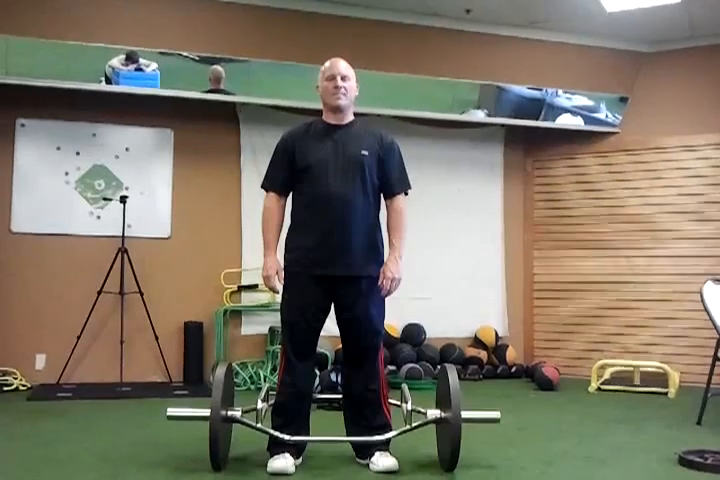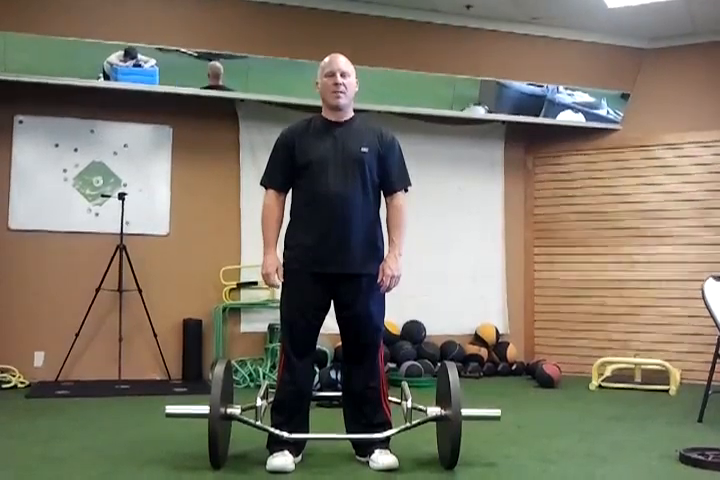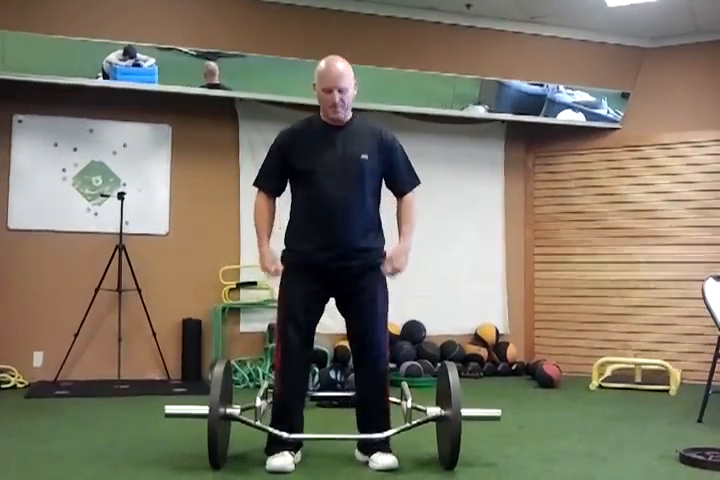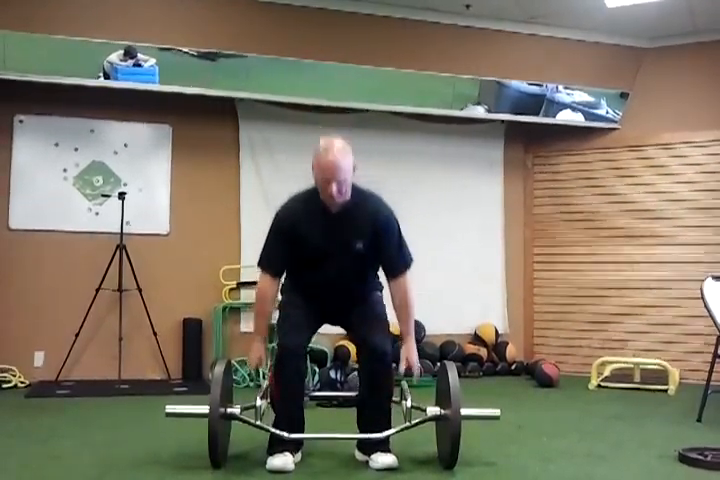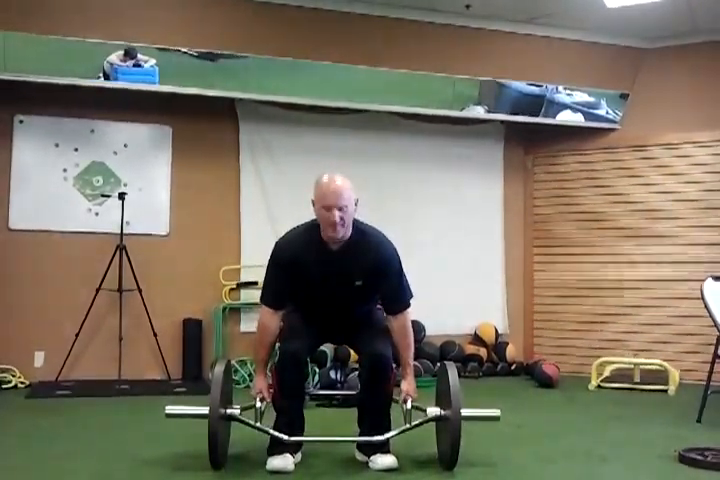
dt=0.5s
person 1, frame 1
left shoulder: (380, 142)
right shoulder: (295, 140)
left elbow: (396, 201)
right elbow: (275, 198)
left wrist: (395, 256)
right wrist: (270, 254)
left hip: (363, 269)
right hip: (305, 268)
left knee: (365, 356)
right knee: (296, 355)
left ankle: (372, 444)
right ankle: (285, 445)
person 1, frame 2
left shoulder: (380, 139)
right shoulder: (295, 137)
left elbow: (396, 198)
right elbow: (274, 195)
left wrist: (395, 254)
right wrist: (270, 252)
left hip: (363, 267)
right hip: (304, 265)
left knee: (365, 354)
right knee: (296, 353)
left ankle: (372, 441)
right ankle: (285, 443)
person 1, frame 3
left shoulder: (379, 139)
right shoulder: (293, 138)
left elbow: (406, 192)
right elbow: (265, 193)
left wrist: (404, 243)
right wrist: (264, 246)
left hip: (364, 265)
right hip: (304, 265)
left knee: (372, 350)
right knee: (293, 348)
left ankle: (374, 443)
right ankle: (284, 443)
person 1, frame 4
left shoulder: (377, 213)
right shoulder: (291, 214)
left elbow: (398, 279)
right elbow: (269, 278)
left wrist: (409, 341)
right wrist: (258, 340)
left hip: (360, 296)
right hip: (304, 296)
left knee: (378, 350)
right knee: (289, 350)
left ankle: (373, 443)
right ankle: (285, 444)
person 1, frame 5
left shoulder: (379, 248)
right shoulder: (290, 247)
left elbow: (398, 313)
right elbow: (271, 311)
left wrist: (408, 374)
right wrist: (260, 373)
left hip: (362, 316)
right hip: (306, 315)
left knee: (379, 356)
right knee: (290, 354)
left ankle: (374, 443)
right ankle: (286, 444)
